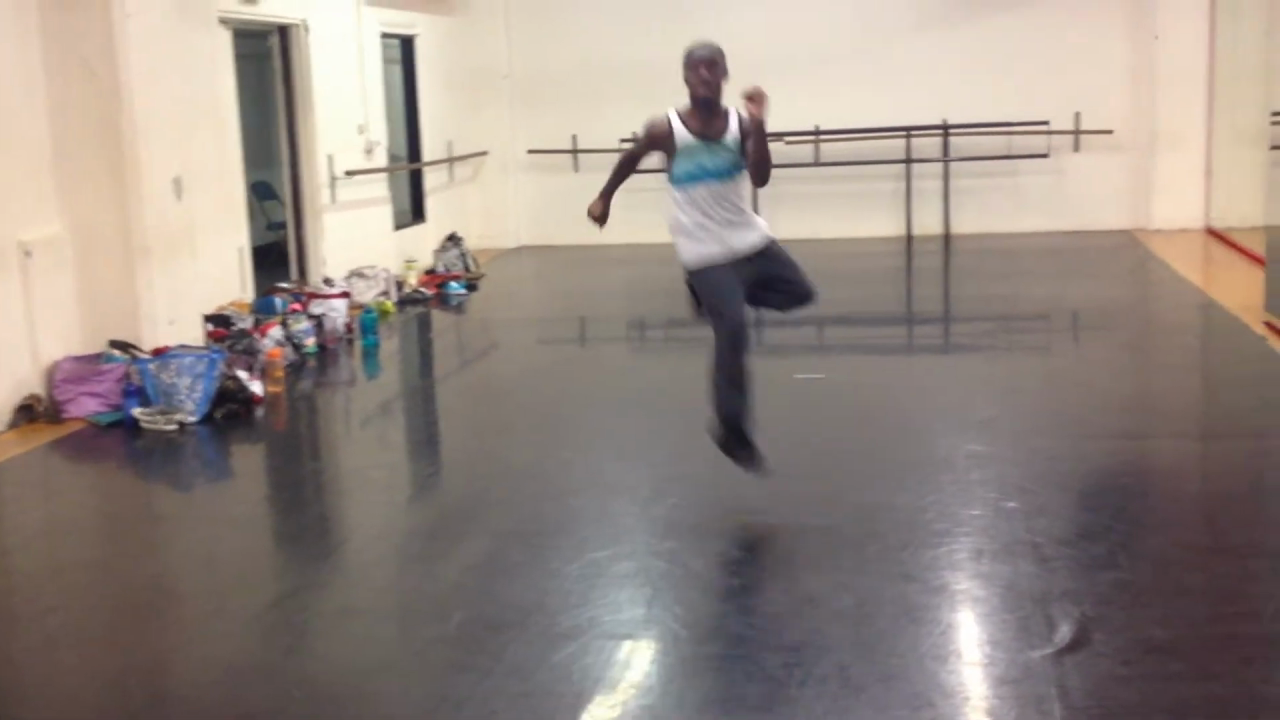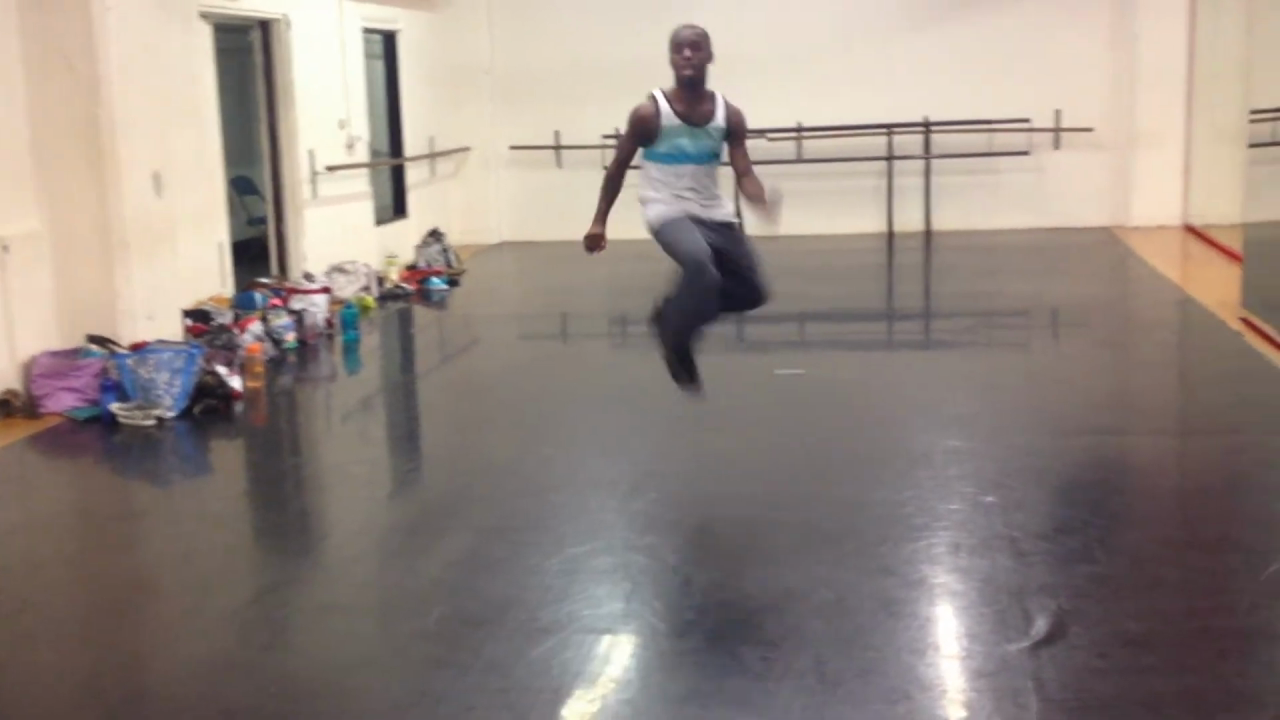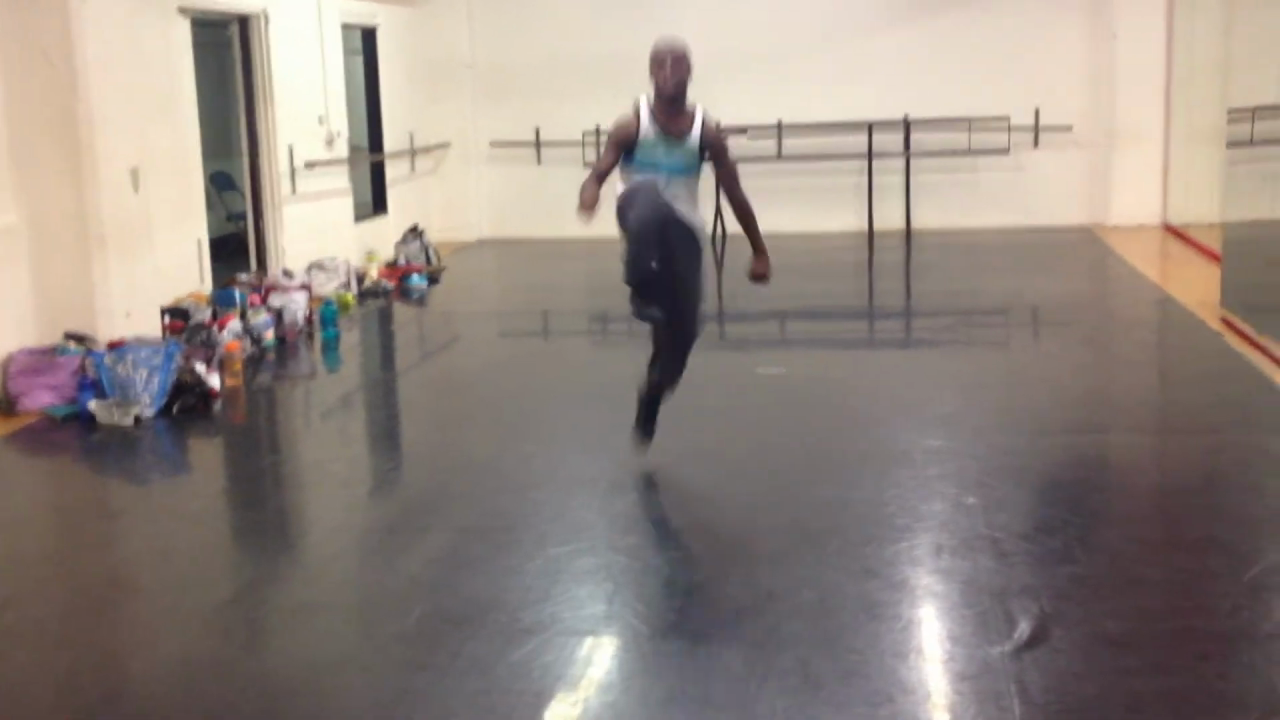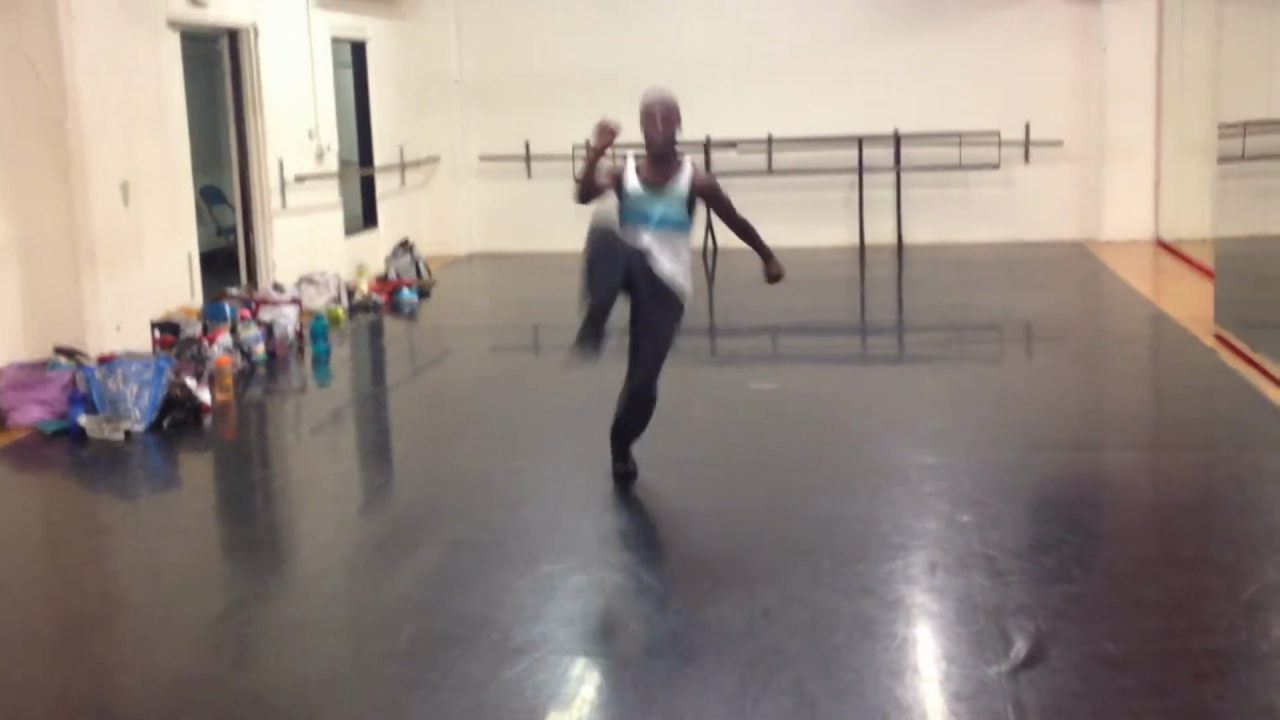
dt=0.1s
person 1, frame 1
left shoulder: (741, 123)
right shoulder: (664, 130)
left elbow: (760, 178)
right elbow: (628, 161)
left wrist: (758, 127)
right wrist: (603, 198)
left hip: (746, 237)
right hip: (702, 250)
left knee: (797, 293)
right knee: (733, 337)
left ankle: (727, 305)
right ankle: (734, 431)
person 1, frame 2
left shoulder: (729, 115)
right shoulder: (649, 112)
left elbow: (742, 167)
right elbow: (618, 167)
left wrist: (755, 191)
right wrist: (599, 221)
left hip: (713, 213)
right hip: (668, 213)
left knee: (749, 293)
right knee: (699, 270)
left ankle: (671, 315)
right ankle: (676, 338)
person 1, frame 3
left shoulder: (705, 132)
right shoulder: (631, 123)
left elbow: (733, 194)
right elbow: (604, 164)
left wrist: (759, 251)
right wrist: (591, 189)
left hip: (681, 229)
right hip: (642, 209)
left knee: (683, 328)
right knee: (647, 206)
left ankle: (650, 400)
right ankle: (642, 289)
person 1, frame 4
left shoulder: (697, 179)
right shoulder: (622, 173)
left elbow: (736, 223)
right elbow: (584, 195)
left wrist: (769, 258)
right wrist: (596, 153)
left hip: (667, 283)
right hip: (628, 265)
left knee: (644, 376)
right knee: (604, 237)
left ankle: (622, 444)
right ankle: (594, 324)
